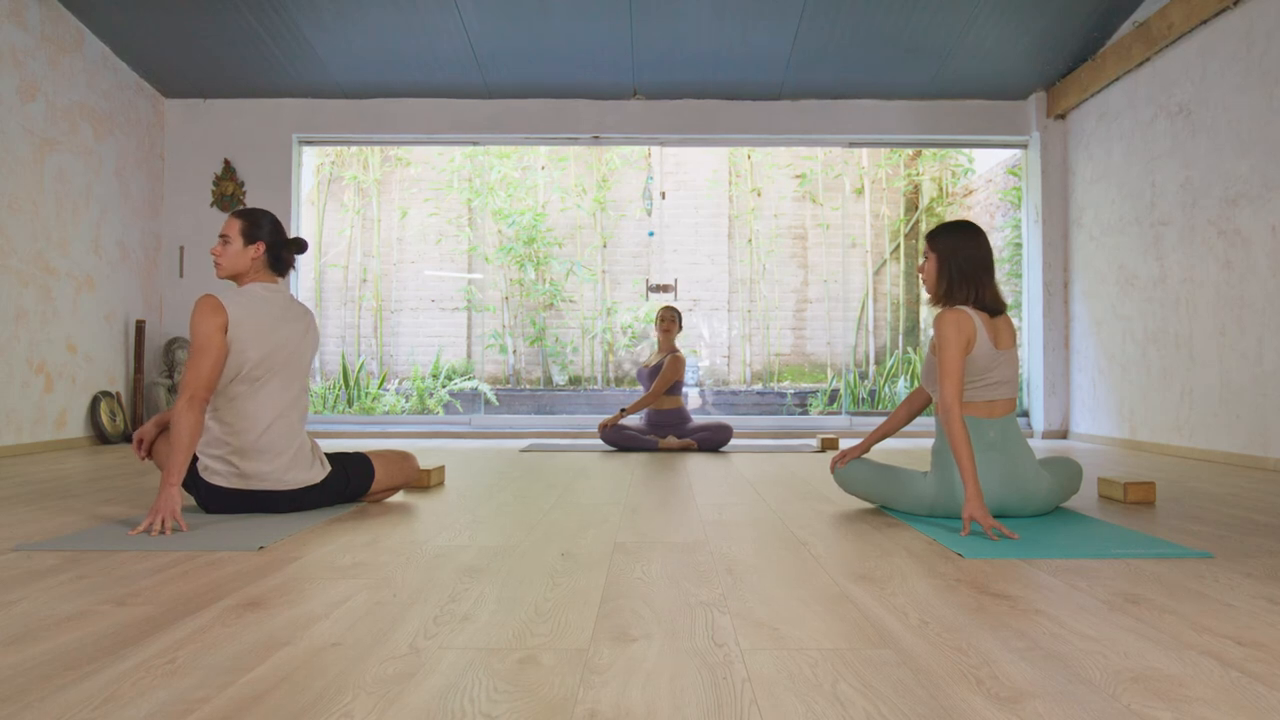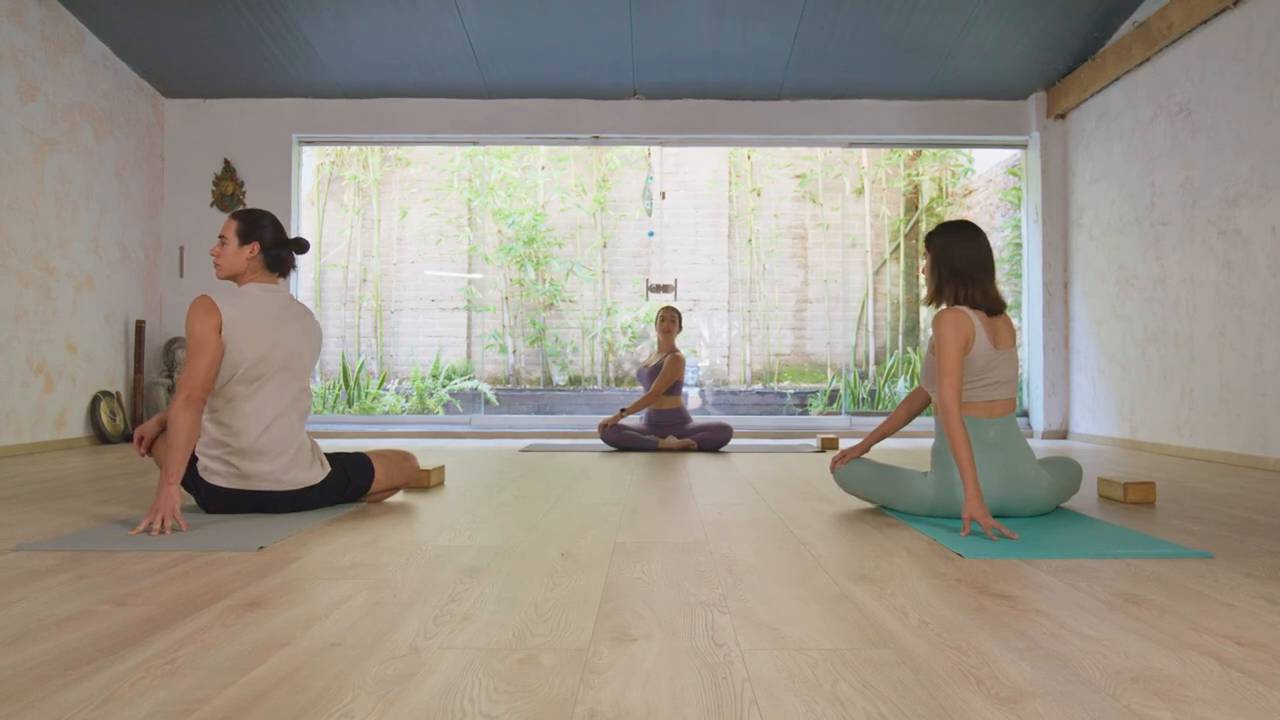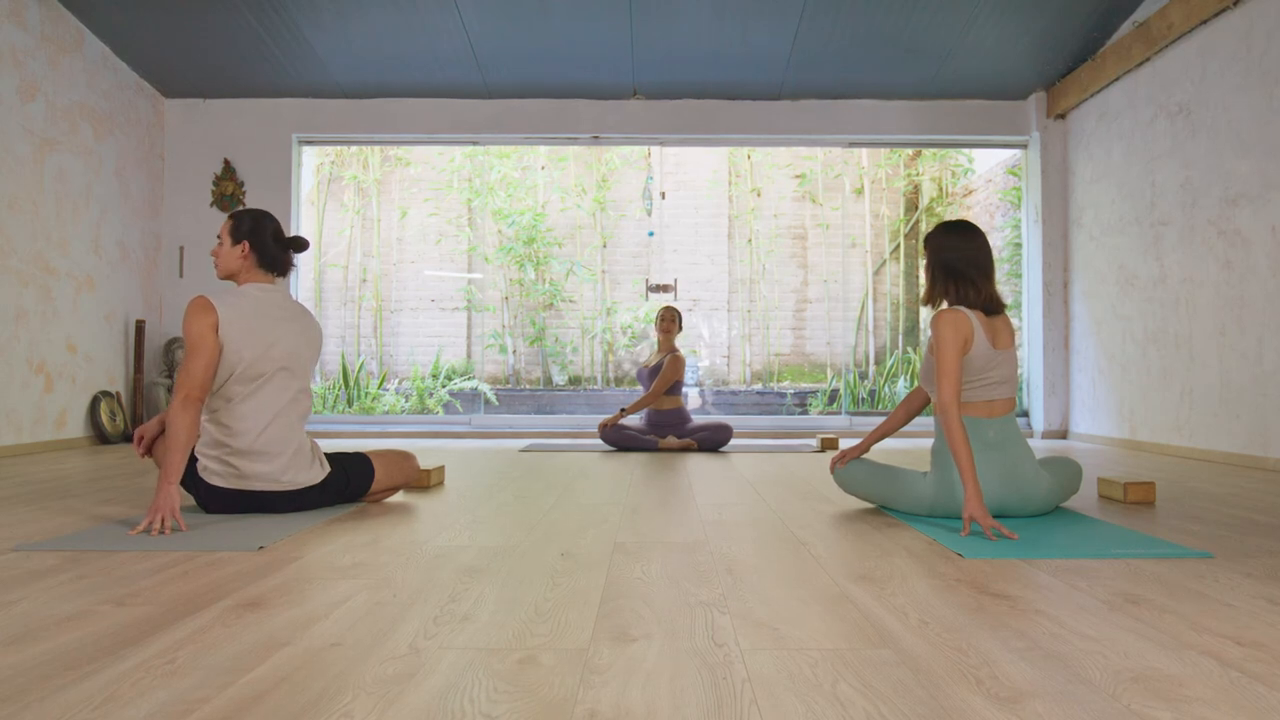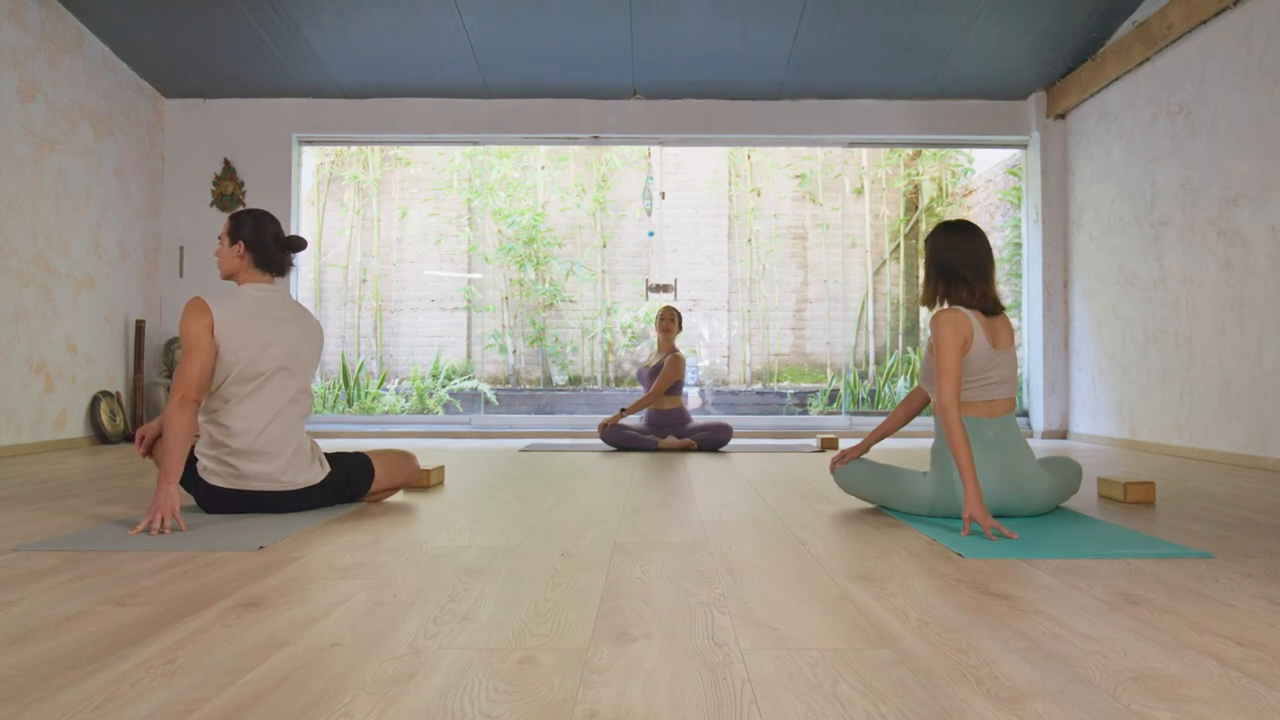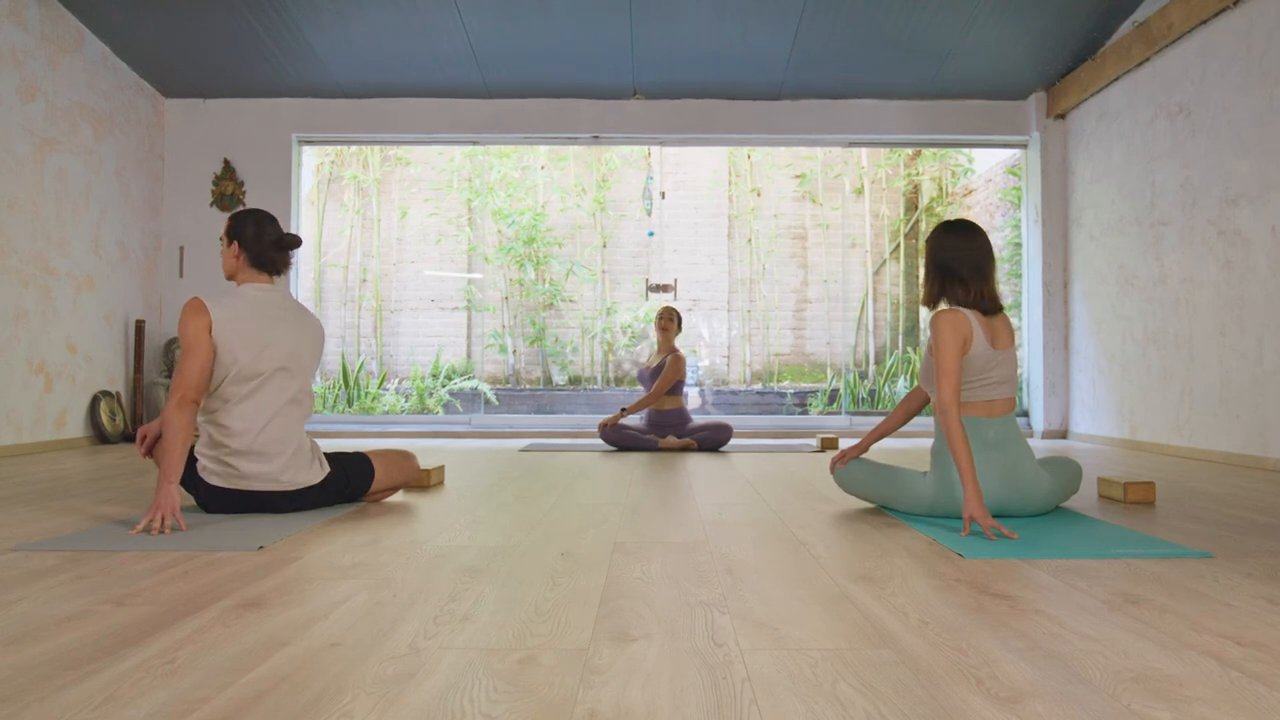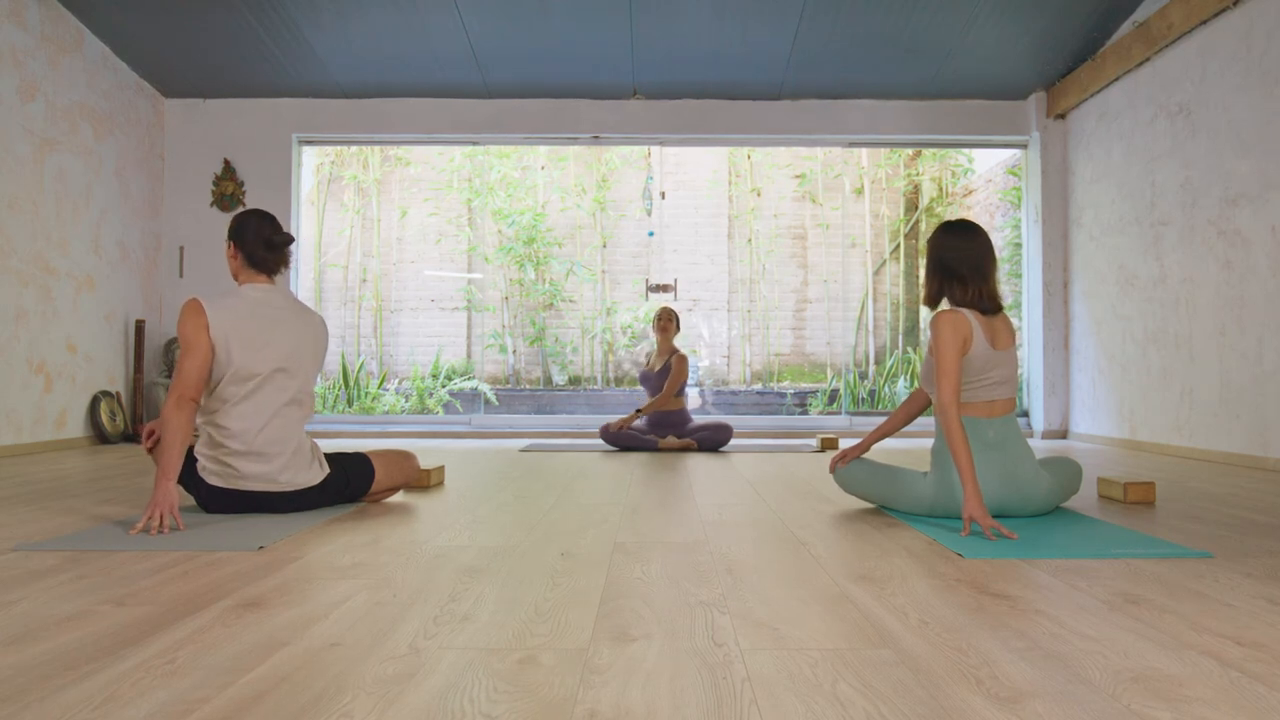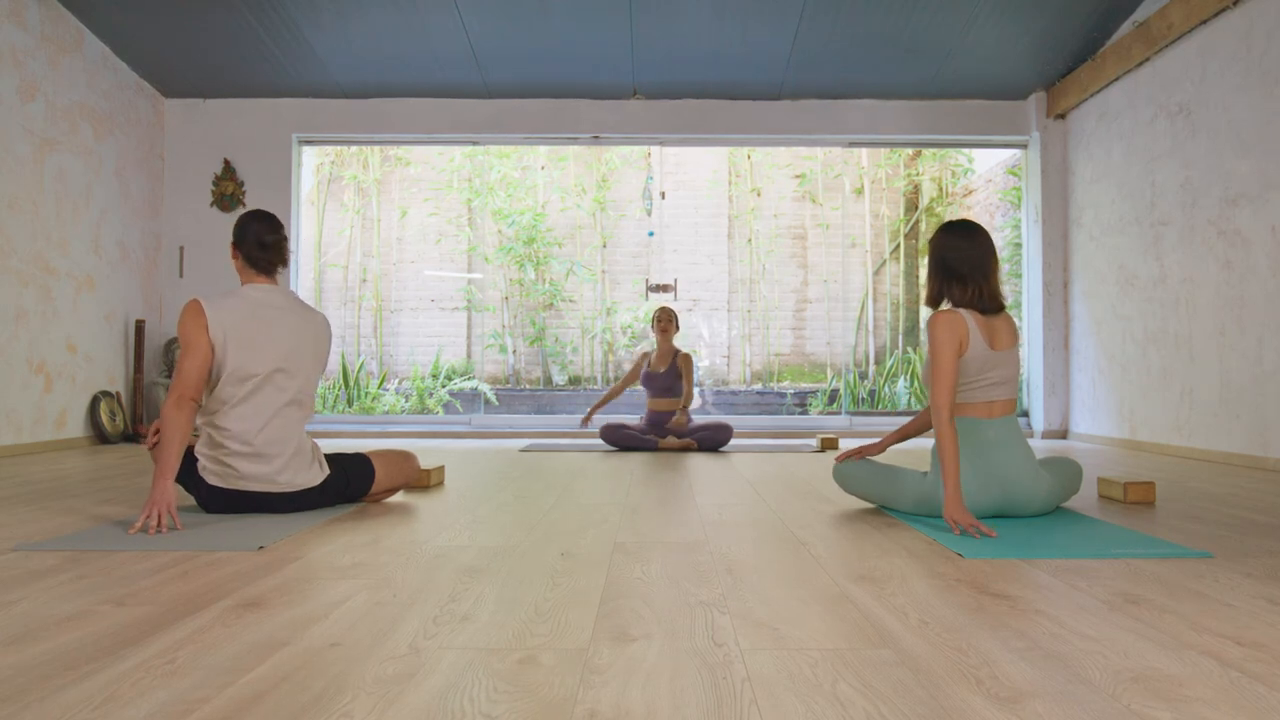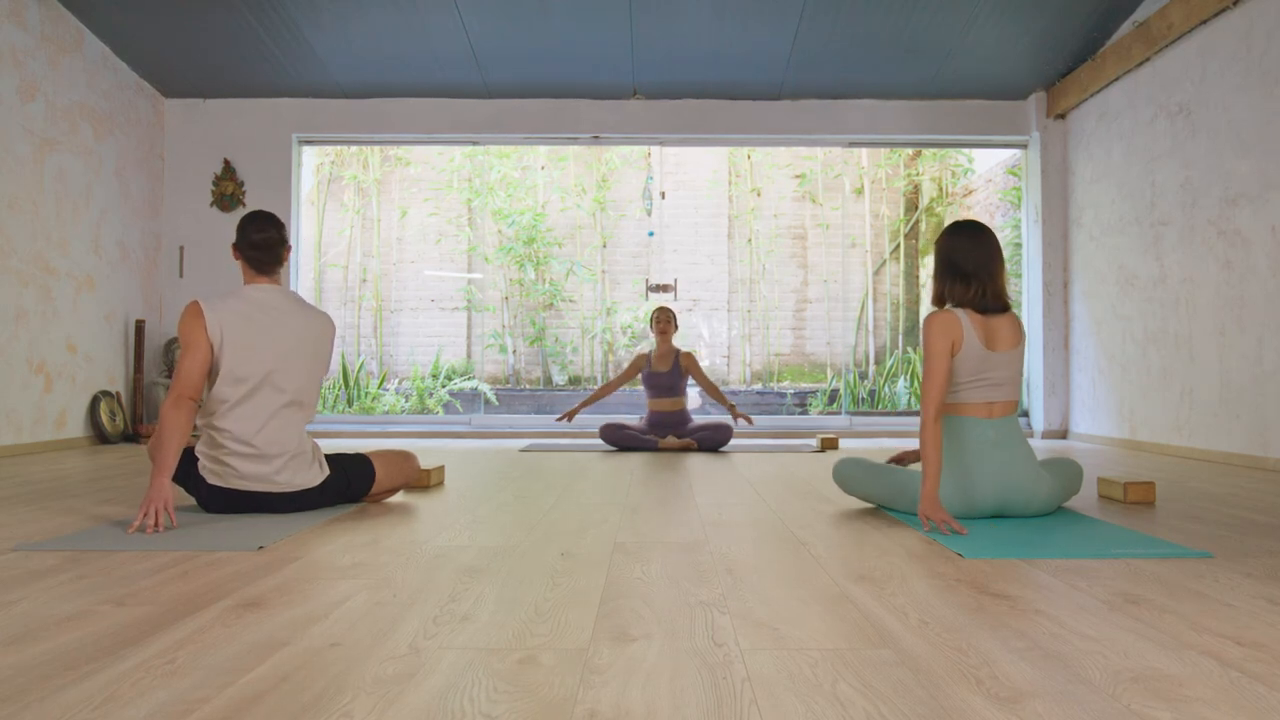
dt=0.4s
person 1, frame 1
left shoulder: (214, 308)
right shoulder: (305, 318)
left elbow: (194, 400)
left wrist: (170, 488)
right wrist: (160, 420)
left hip: (222, 489)
right hip: (297, 487)
left knee: (158, 439)
right knee: (408, 464)
person 1, frame 2
left shoulder: (211, 309)
right shoulder: (308, 320)
left elbow: (191, 400)
left wrist: (168, 488)
right wrist: (161, 418)
left hip: (222, 490)
right hip: (297, 488)
left knee: (160, 437)
right knee: (409, 464)
person 1, frame 3
left shoulder: (208, 310)
right shoulder: (308, 322)
left elbow: (190, 400)
left wrist: (167, 488)
right wrist: (164, 419)
left hip: (222, 490)
right hip: (297, 488)
left knee: (159, 438)
right knee: (408, 464)
person 1, frame 4
left shoulder: (204, 311)
right shoulder: (309, 323)
left elbow: (186, 400)
left wrist: (166, 488)
right wrist: (165, 421)
left hip: (221, 490)
right hip: (297, 489)
left knee: (158, 440)
right knee: (409, 464)
person 1, frame 5
left shoulder: (203, 312)
right shoulder: (310, 323)
left elbow: (185, 401)
left wrist: (167, 487)
right wrist: (167, 421)
left hip: (221, 489)
right hip: (296, 488)
left knee: (160, 441)
right knee: (409, 464)
person 1, frame 6
left shoulder: (202, 313)
right shoulder: (314, 323)
left elbow: (184, 400)
left wrist: (164, 486)
right wrist: (171, 421)
left hip: (220, 490)
right hip: (296, 488)
left knee: (160, 441)
right knee: (409, 464)
person 1, frame 7
left shoulder: (203, 313)
right shoulder: (318, 323)
left elbow: (183, 400)
left wrist: (163, 485)
right wrist: (180, 422)
left hip: (220, 489)
right hip: (296, 488)
left knee: (160, 442)
right knee: (409, 464)
person 1, frame 8
left shoulder: (203, 315)
right shoulder: (321, 324)
left elbow: (183, 400)
left wrist: (160, 483)
left hip: (221, 490)
right hip: (297, 488)
left knee: (159, 443)
right knee: (409, 464)
person 2, frame 1
left shoulder: (951, 320)
right shoulder: (1003, 321)
left elbow: (950, 410)
right elbow: (928, 391)
left wrist: (971, 495)
right wrist: (867, 442)
left hip: (961, 480)
right hip: (1020, 484)
left knee: (846, 471)
right knee: (1069, 468)
person 2, frame 2
left shoulder: (950, 320)
right shoulder: (1003, 321)
left elbow: (949, 409)
right elbow: (928, 391)
left wrist: (972, 495)
right wrist: (867, 442)
left hip: (962, 480)
right hip: (1021, 484)
left knee: (845, 470)
right knee: (1070, 468)
person 2, frame 3
left shoulder: (948, 321)
right shoulder: (1002, 321)
left elbow: (948, 409)
right elbow: (928, 391)
left wrist: (971, 494)
right wrist: (867, 442)
left hip: (961, 482)
right hip: (1021, 485)
left knee: (846, 471)
right knee: (1069, 468)
person 2, frame 4
left shoulder: (948, 320)
right shoulder: (1002, 322)
left elbow: (948, 409)
right elbow: (927, 391)
left wrist: (972, 494)
right wrist: (867, 442)
left hip: (961, 481)
right hip: (1022, 485)
left knee: (845, 470)
right knee: (1069, 468)
person 2, frame 5
left shoulder: (948, 321)
right shoulder: (1002, 322)
left elbow: (948, 410)
right elbow: (928, 391)
left wrist: (971, 494)
right wrist: (866, 442)
left hip: (961, 480)
right hip: (1021, 486)
left knee: (846, 471)
right knee: (1069, 469)
person 2, frame 6
left shoulder: (948, 322)
right shoulder: (1003, 322)
left elbow: (949, 411)
left wrist: (970, 495)
right wrist: (867, 442)
left hip: (962, 478)
right hip: (1022, 486)
left knee: (846, 471)
right knee: (1069, 469)
person 2, frame 7
left shoulder: (945, 322)
right shoulder: (1007, 323)
left elbow: (944, 413)
left wrist: (952, 497)
right wrist: (885, 443)
left hip: (966, 479)
right hip: (1022, 485)
left knee: (846, 469)
right knee: (1069, 469)
person 2, frame 8
left shoulder: (941, 323)
right shoulder: (1014, 324)
left elbow: (932, 413)
left wrist: (928, 495)
right wrist: (926, 451)
left hip: (962, 486)
right hip: (1022, 487)
left knee: (844, 470)
right knee: (1070, 470)
left ankle: (945, 504)
person 3, frame 1
left shoulder: (675, 358)
right shoulder: (654, 355)
left elbow: (654, 394)
left wrist: (620, 414)
left hip: (678, 424)
right hip: (651, 425)
right knee: (607, 432)
right ankle: (666, 444)
person 3, frame 2
left shoulder: (675, 358)
right shoulder: (654, 355)
left elbow: (654, 395)
left wrist: (620, 414)
left hip: (678, 424)
right hip: (651, 424)
right knee: (607, 432)
right ankle: (668, 443)
person 3, frame 3
left shoulder: (675, 358)
right shoulder: (654, 355)
left elbow: (654, 394)
left wrist: (620, 414)
left hip: (678, 424)
right hip: (651, 425)
right knee: (607, 432)
right ankle: (668, 444)
person 3, frame 4
left shoulder: (675, 358)
right shoulder: (654, 355)
left elbow: (654, 394)
left wrist: (620, 414)
left hip: (678, 424)
right hip: (651, 425)
right knee: (607, 432)
right ankle: (666, 443)
person 3, frame 5
left shoulder: (676, 358)
right shoulder: (654, 355)
left elbow: (655, 395)
left wrist: (620, 414)
left hip: (679, 424)
right hip: (651, 424)
right knee: (607, 431)
right ankle: (666, 443)
person 3, frame 6
left shoulder: (679, 359)
right shoulder: (650, 356)
left elbow: (667, 395)
left wrist: (634, 416)
left hip: (680, 425)
right hip: (651, 425)
left knee: (725, 430)
right knee: (607, 431)
right ankle: (664, 443)
person 3, frame 7
left shoulder: (683, 358)
right shoulder: (645, 358)
left elbow: (688, 390)
right elbow: (619, 386)
left wrist: (682, 412)
right wrist: (593, 409)
left hip: (678, 425)
right hip: (650, 425)
left knee: (724, 430)
right knee: (607, 431)
right ankle: (665, 443)
person 3, frame 8
left shoulder: (685, 358)
right shoulder: (642, 360)
left elbow: (708, 385)
right elbow: (613, 384)
left wrist: (732, 407)
right wrist: (580, 406)
left hip: (681, 425)
right hip: (651, 425)
left knee: (724, 431)
right knee: (607, 431)
left ankle: (653, 443)
right ankle: (663, 444)
